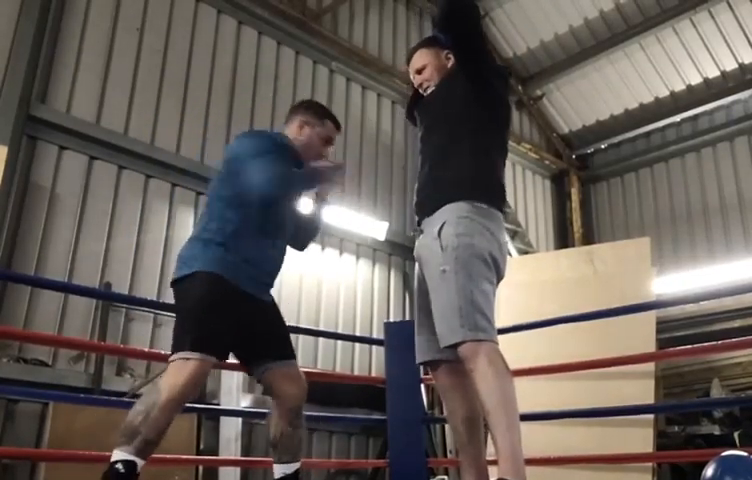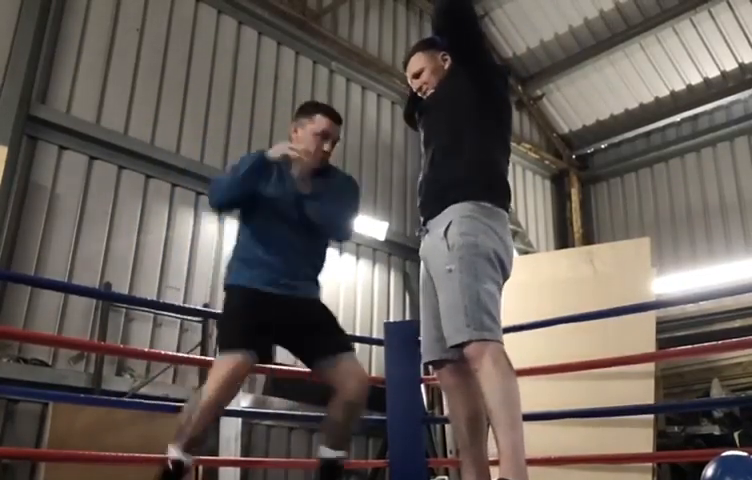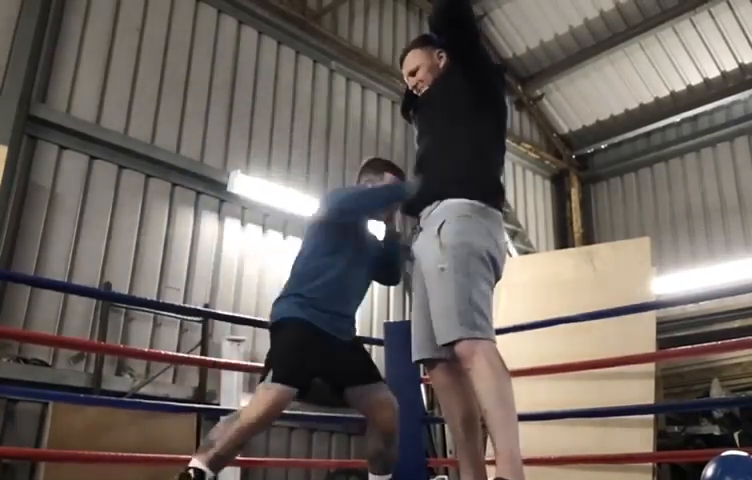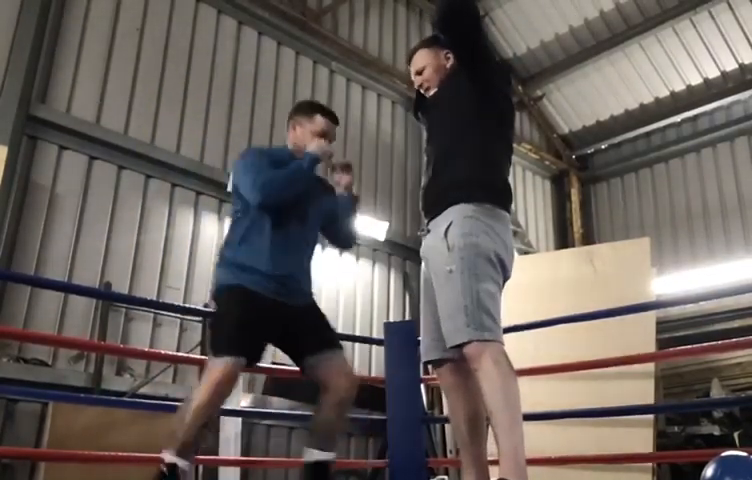
dt=0.4s
person 1, frame 1
left shoulder: (479, 80)
right shoulder: (439, 105)
right elbow: (413, 110)
right wrist: (423, 89)
left hip: (462, 220)
right hip: (436, 231)
left knee: (473, 343)
right knee: (445, 362)
person 1, frame 2
left shoulder: (478, 80)
right shoulder: (439, 108)
right elbow: (411, 113)
right wrist: (420, 92)
left hip: (467, 220)
right hip: (438, 231)
left knee: (477, 344)
right knee: (448, 362)
person 1, frame 3
left shoulder: (473, 78)
right shoulder: (435, 104)
right elbow: (409, 107)
left hip: (459, 219)
right hip: (433, 229)
left knee: (470, 343)
right knee: (441, 361)
person 1, frame 4
left shoulder: (480, 79)
right shoulder: (444, 105)
right elbow: (421, 106)
left hip: (468, 221)
right hip: (441, 232)
left knee: (478, 345)
right knee: (448, 362)
person 2, frame 1
left shoulder: (290, 174)
right shoulder: (255, 143)
left elbow: (298, 239)
right elbow: (273, 186)
left wrist: (319, 204)
right wrist: (322, 174)
left hip: (254, 291)
right hip: (212, 276)
left knee: (291, 389)
right knee: (187, 374)
person 2, frame 2
left shoulder: (337, 183)
right shoulder: (263, 168)
left elbow: (340, 229)
right elbow: (219, 198)
left wrist: (305, 183)
right wrist: (265, 158)
left hip: (302, 296)
right hip: (251, 289)
left knee: (354, 383)
right knee: (228, 373)
person 2, frame 3
left shoulder: (365, 238)
right shoulder: (341, 205)
left elbow: (390, 275)
left wrist: (391, 229)
left hip: (339, 334)
right hip: (301, 322)
left knee: (386, 411)
right knee: (268, 404)
person 2, frame 4
left shoulder: (320, 188)
right shoulder: (255, 160)
left elbow: (344, 238)
right elbow: (265, 194)
left wrist: (345, 196)
right wrist: (309, 159)
left hip: (295, 298)
right hip: (245, 287)
left knee: (342, 381)
right knee: (220, 377)
